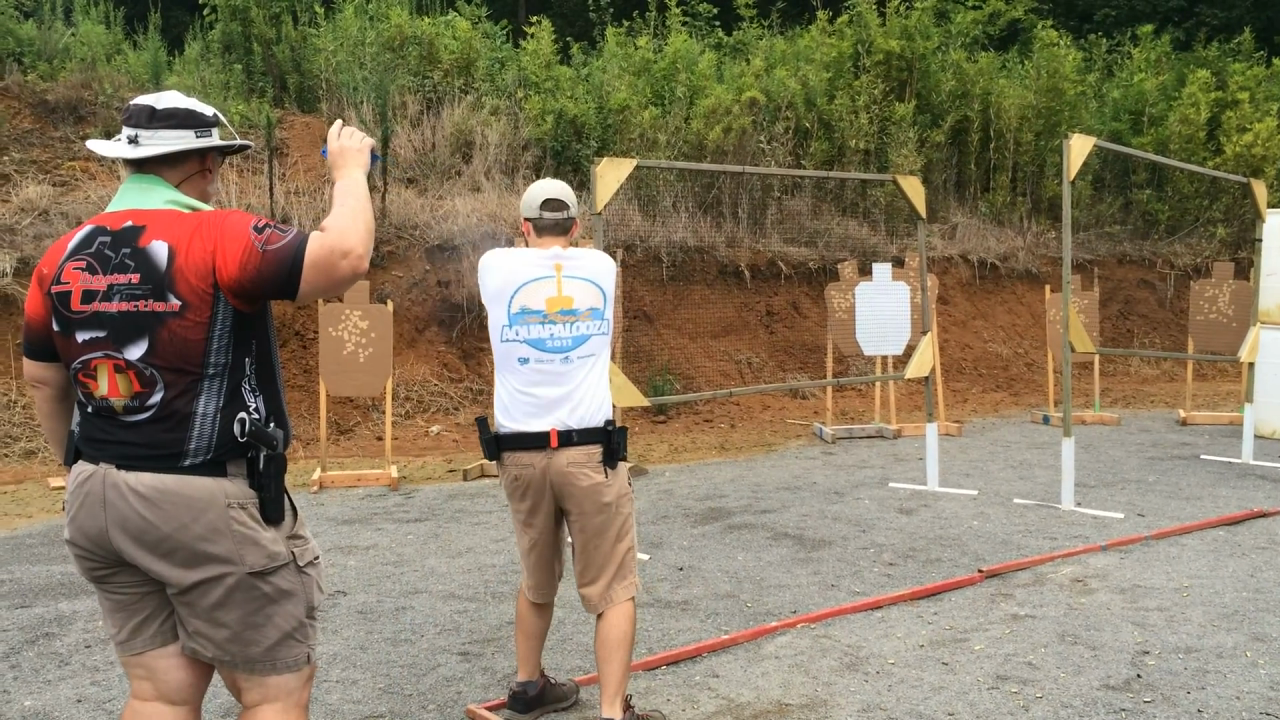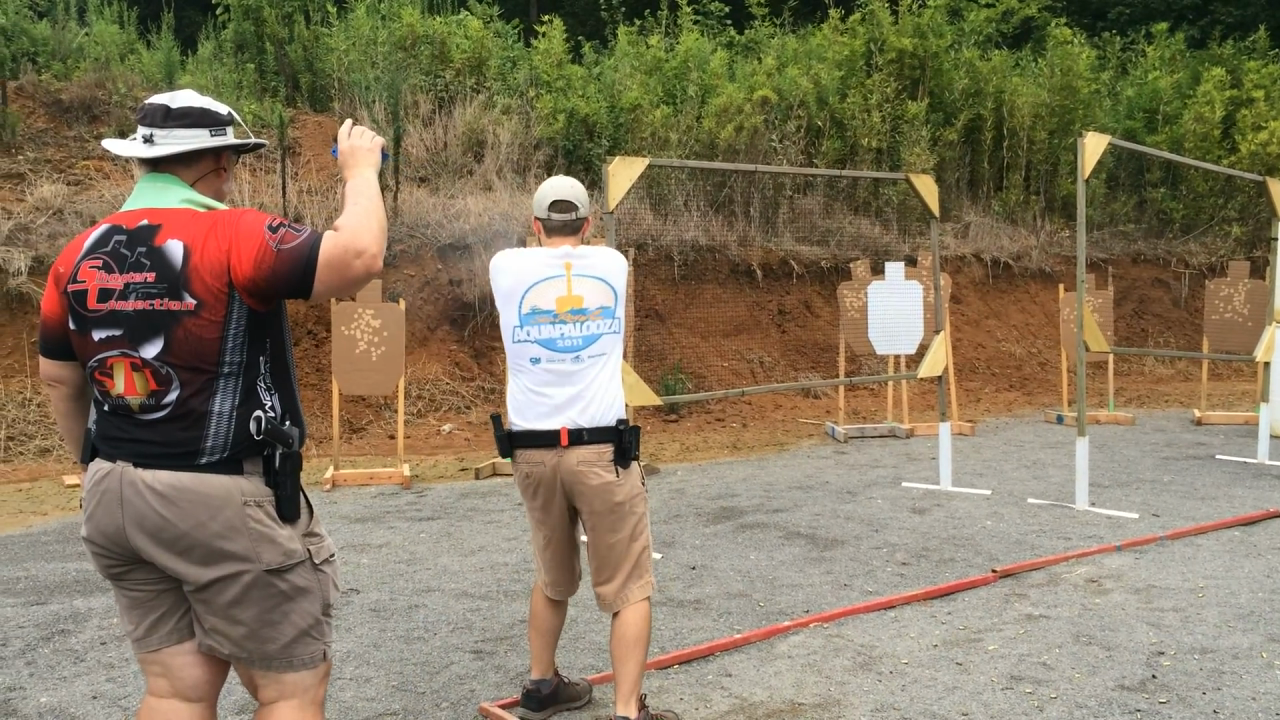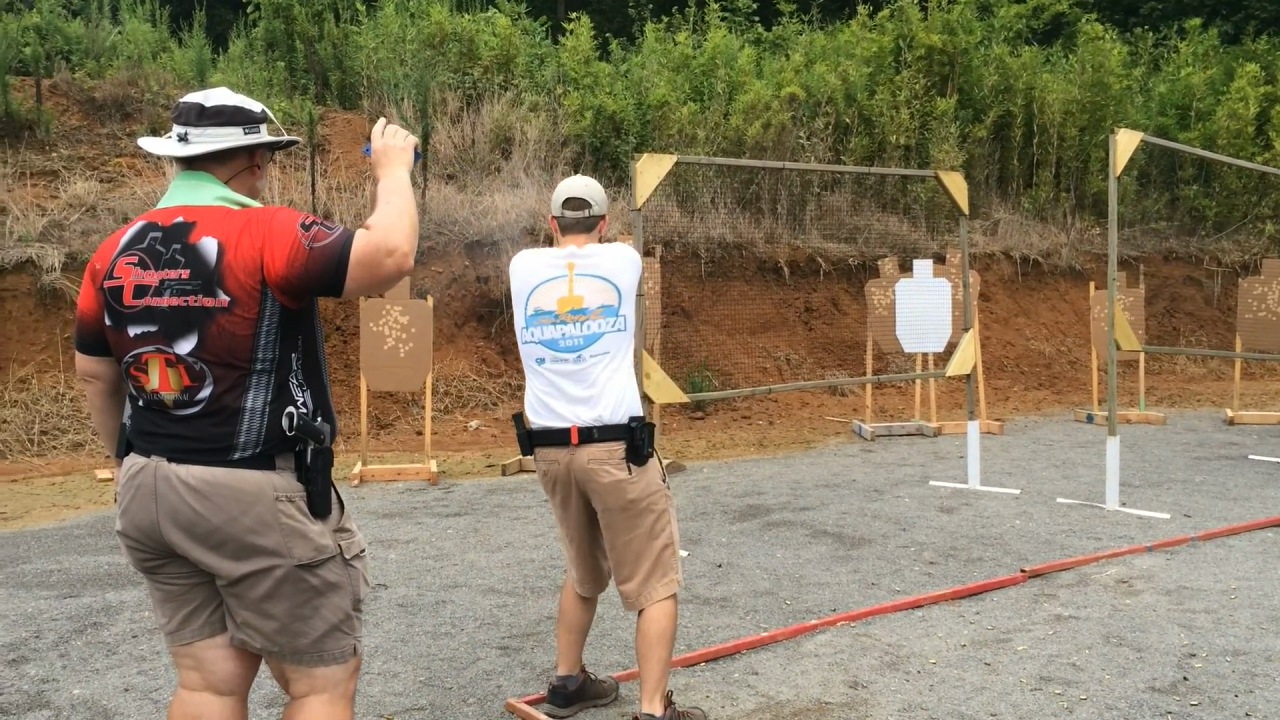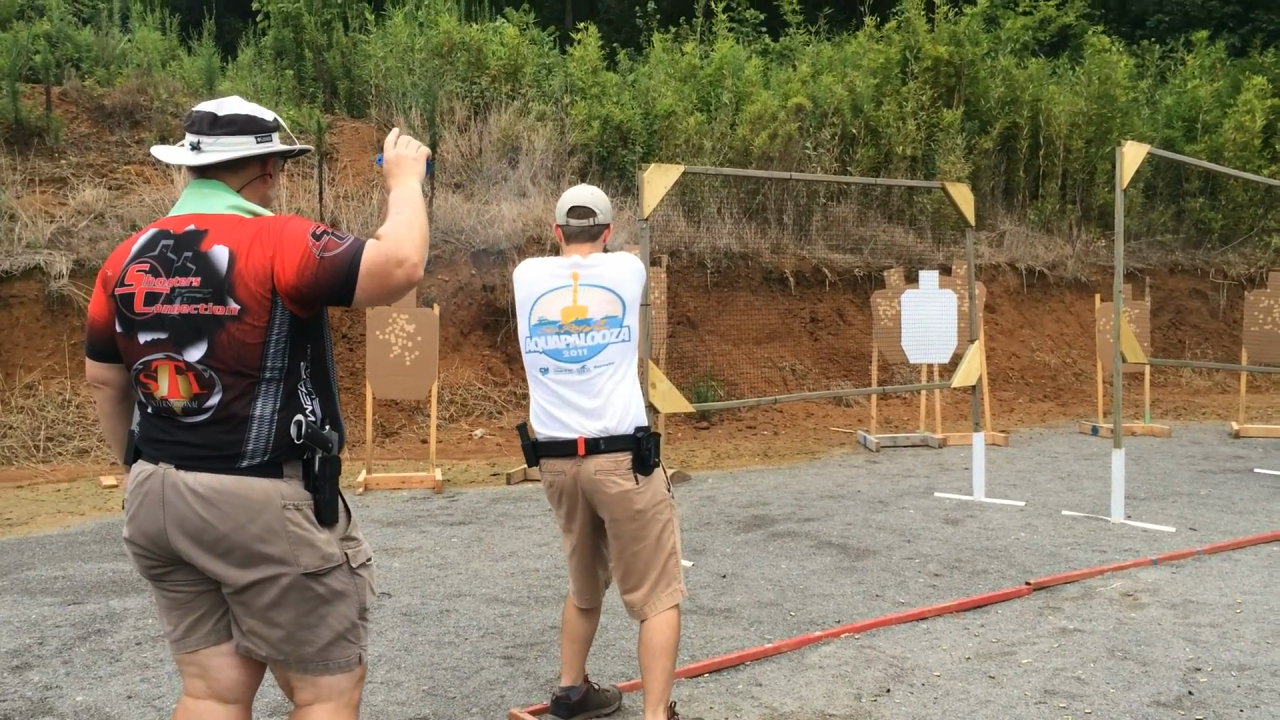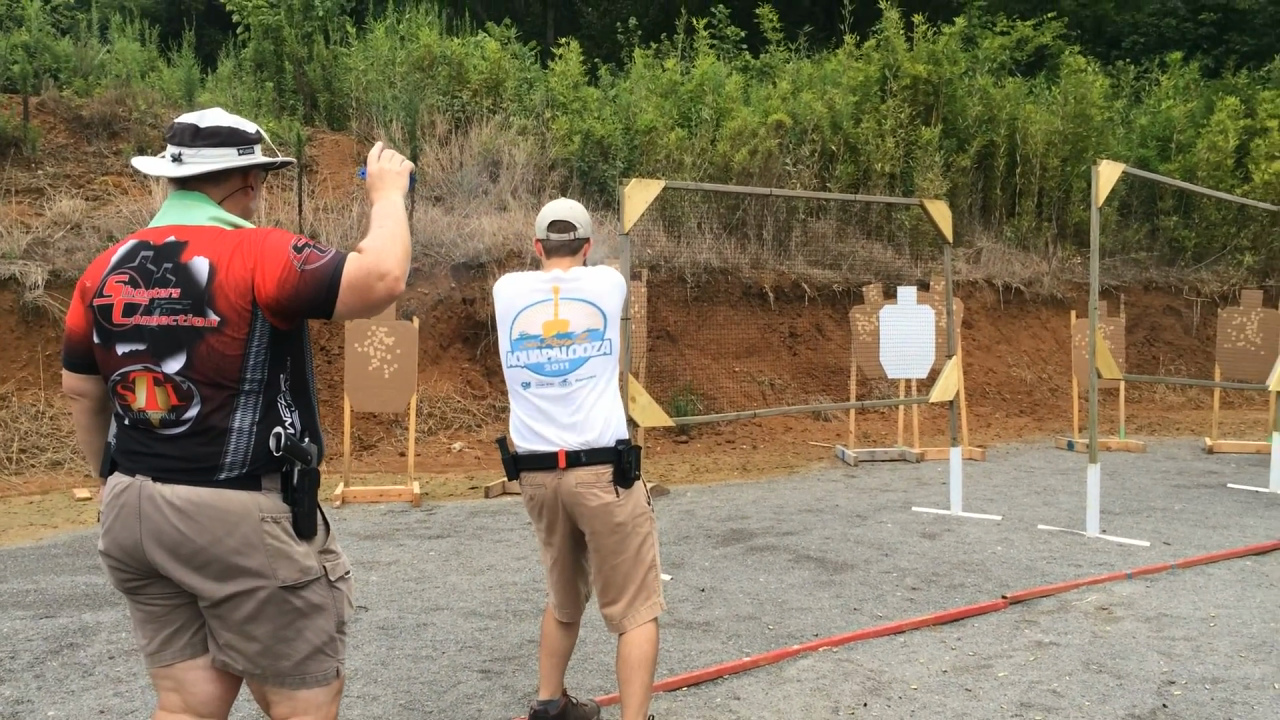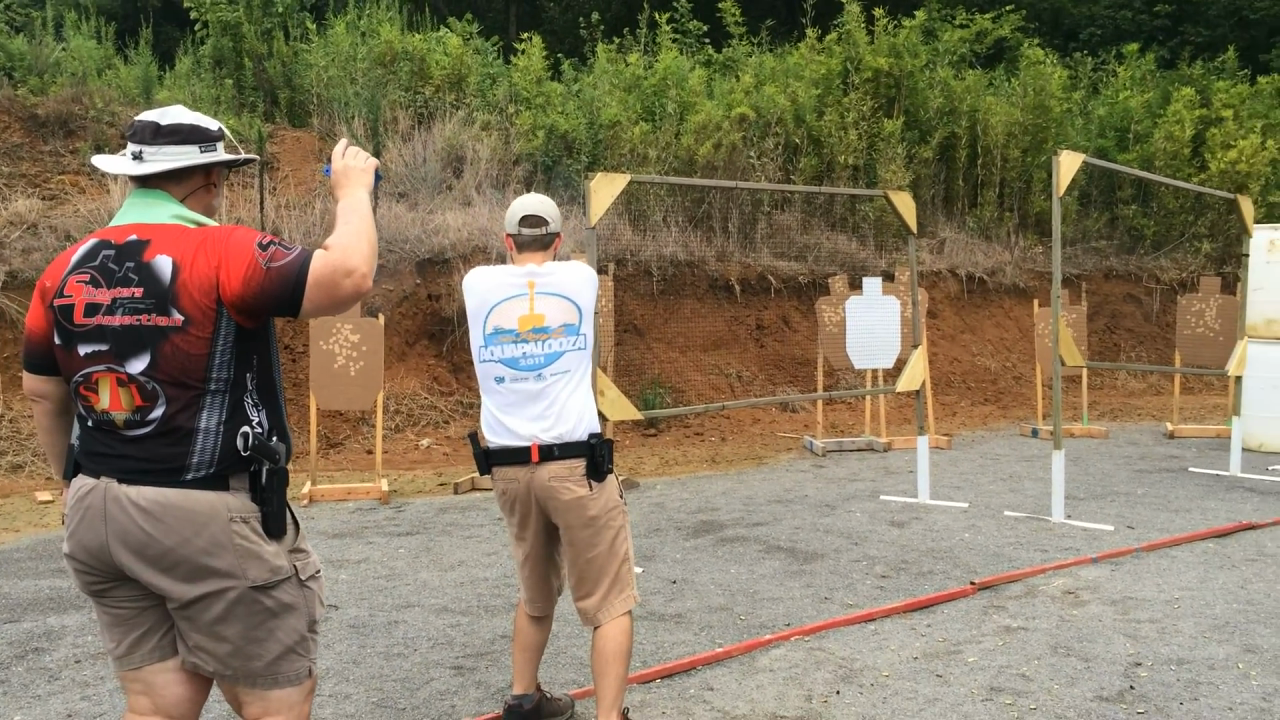
dt=0.3s
person 1, frame 1
left shoulder: (62, 256)
right shoulder: (220, 239)
left elbow: (42, 381)
right elbow: (346, 256)
right wrist: (350, 171)
left hip: (98, 501)
right hip: (208, 501)
person 1, frame 2
left shoulder: (79, 254)
right shoulder: (235, 237)
left elbow: (59, 381)
right elbow: (359, 256)
right wrist: (360, 171)
left hip: (115, 499)
right hip: (223, 501)
person 1, frame 3
left shoulder: (115, 251)
right shoulder: (268, 233)
left elbow: (95, 375)
right elbow: (390, 255)
right wrist: (393, 170)
left hip: (149, 493)
right hip: (256, 494)
person 1, frame 4
left shoulder: (128, 256)
right shoulder: (278, 242)
left elbow: (104, 381)
right elbow: (399, 265)
left wrist: (141, 471)
right wrist: (404, 180)
left hip: (157, 499)
right hip: (264, 502)
person 1, frame 5
left shoulder: (107, 268)
right shoulder: (259, 255)
left elbow: (80, 392)
right elbow: (381, 278)
left wrist: (117, 484)
right wrist: (388, 193)
left hip: (133, 513)
right hip: (241, 514)
person 1, frame 6
left shoulder: (66, 268)
right shoulder: (223, 253)
left elbow: (42, 392)
right elbow: (349, 276)
left wrist: (77, 486)
right wrist: (352, 191)
left hip: (99, 515)
right hip: (209, 516)
person 2, frame 1
left shoulder: (496, 266)
right shoulder: (602, 266)
left hip: (521, 454)
right hip: (589, 452)
left knee: (537, 578)
right knee: (613, 588)
person 2, frame 2
left shoulder: (505, 266)
right shoulder: (612, 263)
left hip: (533, 452)
right hip: (600, 450)
left knee: (554, 574)
right knee: (628, 587)
person 2, frame 3
left shoulder: (523, 266)
right shoulder: (623, 260)
left hip: (553, 449)
right hip: (616, 447)
left knee: (584, 571)
right knee: (655, 583)
person 2, frame 4
left shoulder: (527, 275)
right shoulder: (627, 269)
left hip: (557, 461)
right hip: (621, 457)
left knee: (585, 584)
right knee: (657, 593)
person 2, frame 5
left shoulder: (507, 290)
right shoulder: (608, 283)
left hip: (537, 474)
right hip: (601, 470)
left knee: (564, 597)
right knee: (636, 608)
person 2, frame 6
left shoulder: (477, 284)
right shoulder: (581, 277)
left hip: (509, 469)
right hip: (574, 463)
left knee: (537, 592)
right knee: (610, 600)
